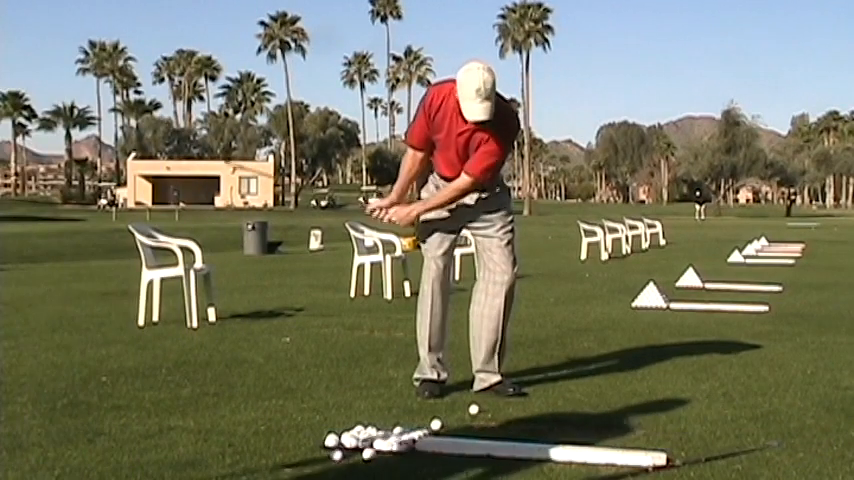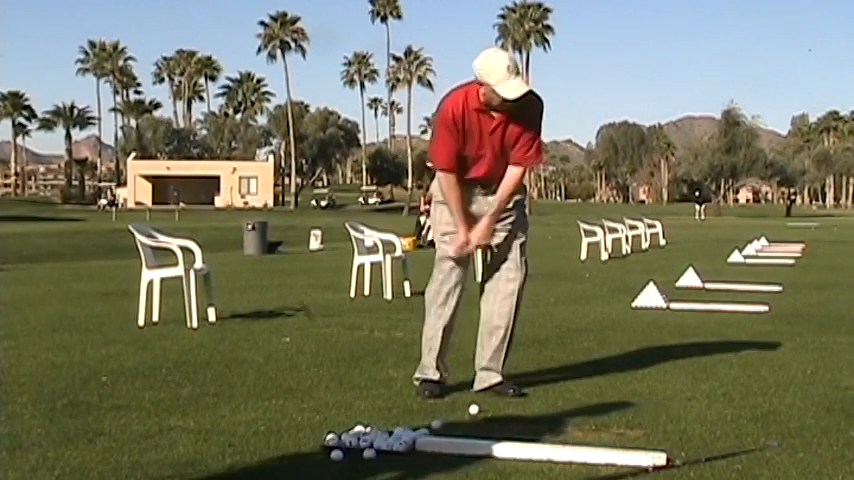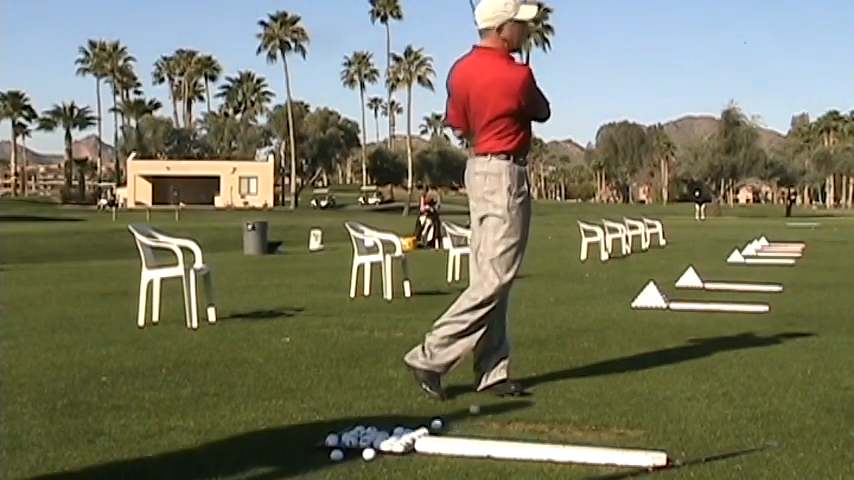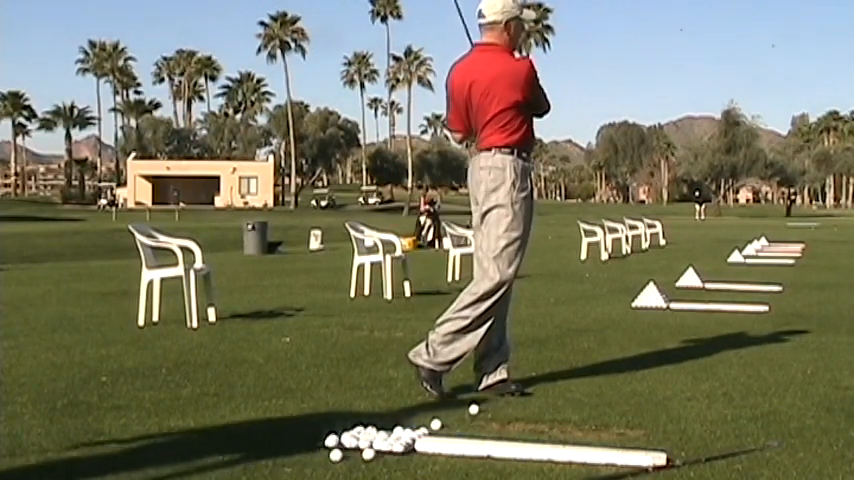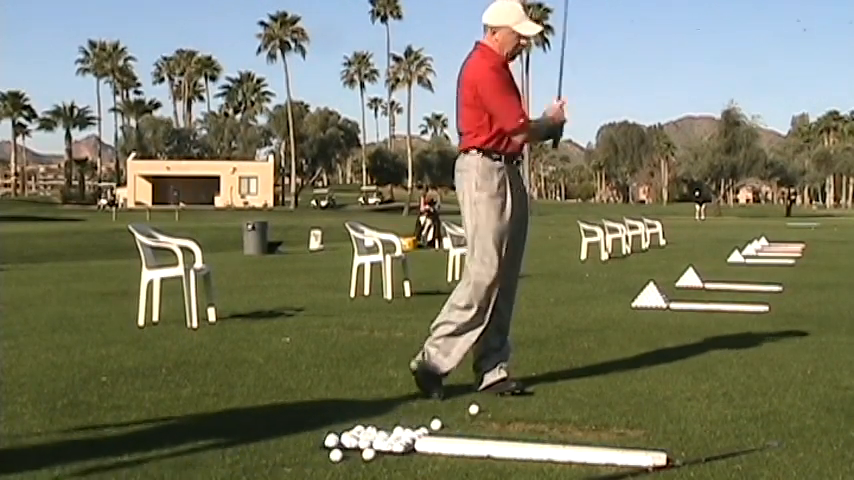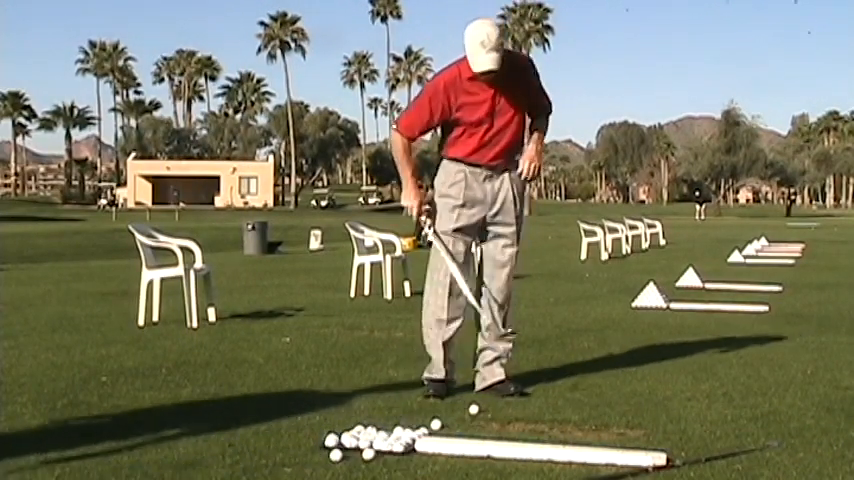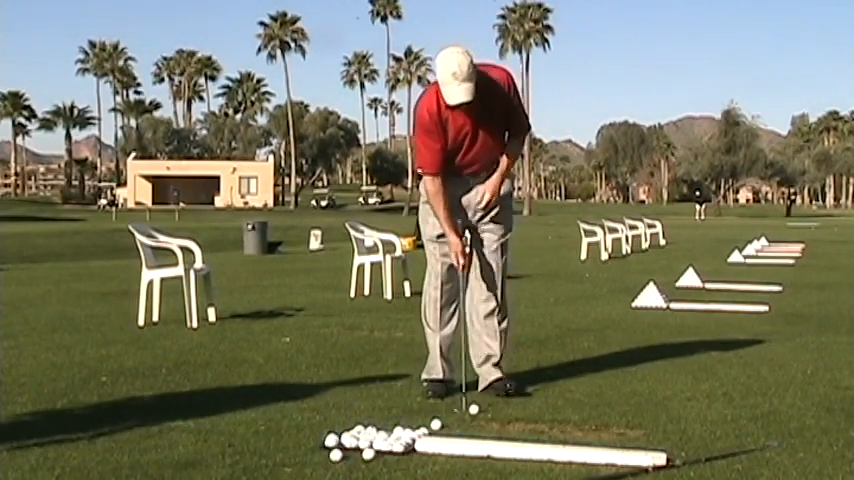
dt=0.5s
person 1, frame 1
left shoulder: (505, 121)
right shoulder: (435, 97)
left elbow: (470, 180)
right elbow: (417, 150)
left wrist: (417, 210)
right wrist: (396, 196)
left hip: (487, 197)
right hip: (440, 187)
left knee: (501, 275)
right knee: (435, 274)
left ankle: (488, 372)
right ankle: (430, 370)
person 1, frame 2
left shoulder: (529, 105)
right shoulder: (454, 108)
left elbow: (518, 170)
right elbow: (446, 175)
left wrist: (489, 220)
right wrist: (461, 227)
left hip: (503, 193)
right hip: (456, 192)
left knee: (511, 277)
right knee: (449, 275)
left ankle: (489, 372)
right ankle: (431, 371)
person 1, frame 3
left shoulder: (460, 69)
right shoulder: (518, 76)
left elbow: (458, 127)
right elbow: (542, 113)
left hip: (481, 168)
right hip: (504, 174)
left knee: (489, 274)
right knee: (496, 277)
left ankle: (492, 371)
right ankle: (430, 356)
person 1, frame 4
left shoulder: (459, 71)
right shoulder: (519, 69)
left elbow: (458, 134)
right elbow: (542, 108)
left hip: (482, 166)
right hip: (508, 170)
left knee: (493, 271)
right knee: (497, 273)
left ankle: (491, 371)
right ankle: (434, 354)
person 1, frame 5
left shoulder: (489, 65)
right shoulder: (487, 70)
right elbow: (521, 129)
left wrist: (539, 122)
right wrist: (554, 119)
left hip: (503, 173)
right hip: (485, 172)
left knee: (504, 275)
right knee: (484, 273)
left ankle: (492, 368)
right ankle: (433, 359)
person 1, frame 6
left shoulder: (523, 68)
right shoulder: (447, 82)
left elbow: (541, 111)
right elbow: (401, 133)
left wrist: (536, 144)
right wrist: (409, 186)
left hip: (506, 180)
right hip: (460, 179)
left knee: (500, 278)
right knee: (447, 274)
left ankle: (492, 370)
right ankle: (439, 369)
person 1, frame 7
left shoulder: (501, 81)
right shoulder: (429, 106)
left elbow: (519, 131)
right elbow: (431, 176)
left wrist: (501, 175)
right wrist: (451, 234)
left hip: (490, 183)
right hip: (445, 187)
left knee: (491, 275)
right knee: (441, 276)
left ankle: (490, 368)
right ankle: (438, 370)
